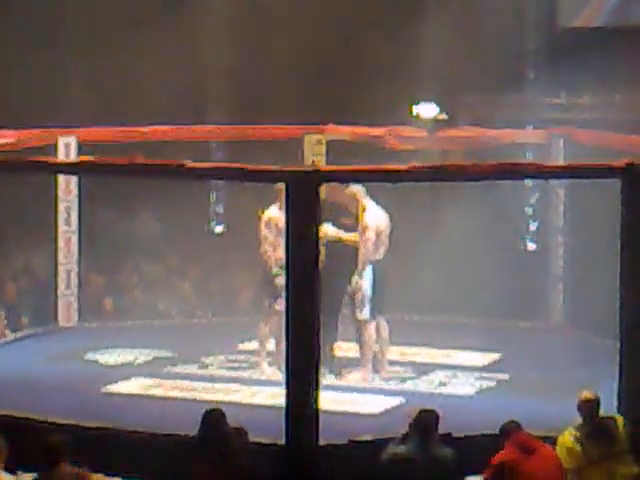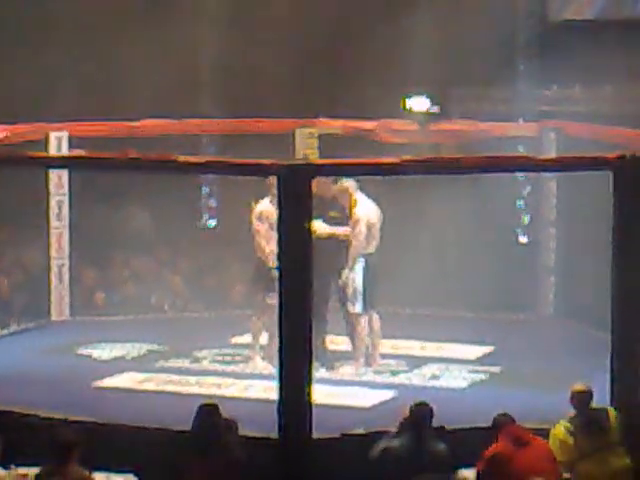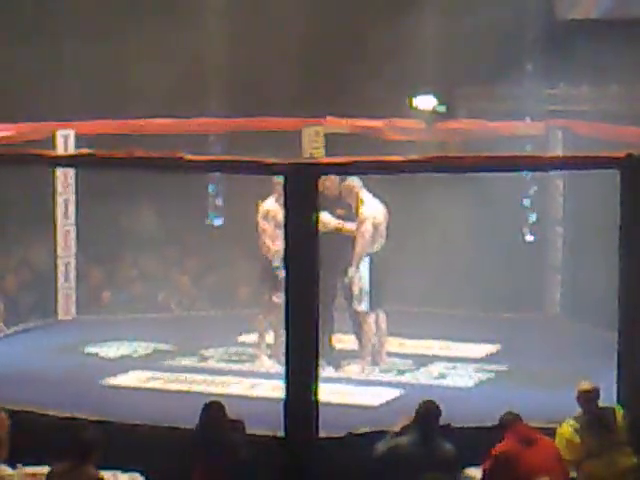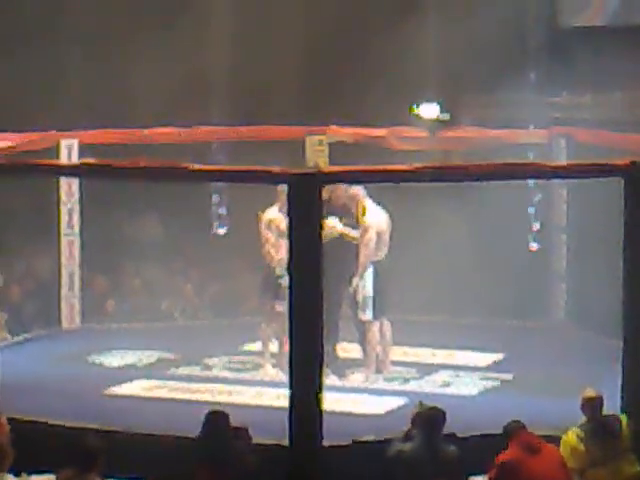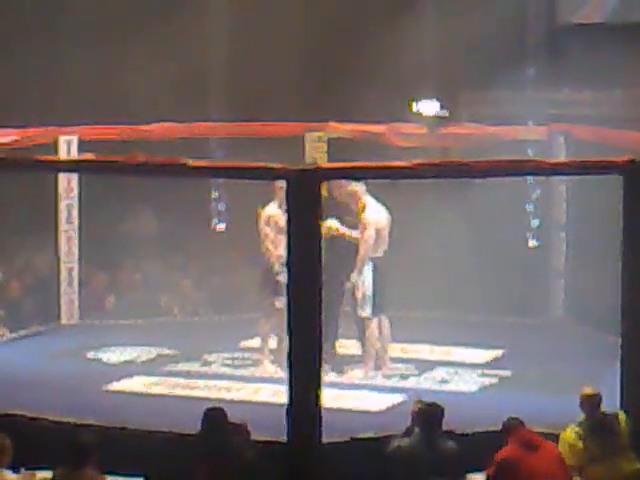
dt=0.4s
person 1, frame 1
left shoulder: (369, 217)
right shoulder: (381, 214)
left elbow: (366, 249)
left wrist: (357, 275)
left hip: (369, 268)
right hip: (379, 266)
left knee: (366, 319)
right knee: (378, 316)
left ankle: (366, 368)
right ankle: (382, 362)
person 1, frame 2
left shoulder: (360, 211)
right shoulder: (373, 207)
left elbow: (357, 243)
left wrist: (347, 268)
left hip: (360, 262)
right hip: (371, 260)
left knee: (358, 312)
right knee: (370, 310)
left ankle: (359, 361)
right ankle: (375, 356)
person 1, frame 3
left shoulder: (366, 210)
right shoulder: (378, 206)
left elbow: (363, 242)
left wrist: (353, 266)
left hip: (367, 261)
right hip: (377, 259)
left knee: (365, 311)
right knee: (377, 309)
left ankle: (366, 359)
right ankle: (381, 355)
person 1, frame 4
left shoulder: (370, 218)
right shoulder: (381, 214)
left elbow: (367, 251)
left wrist: (358, 276)
left hip: (370, 269)
right hip: (381, 267)
left knee: (369, 319)
right knee: (381, 317)
left ankle: (370, 368)
right ankle: (385, 363)
person 1, frame 5
left shoulder: (369, 215)
right shoulder: (382, 211)
left elbow: (366, 246)
left wrist: (356, 272)
right wrist: (343, 230)
left hip: (370, 265)
right hip: (379, 263)
left knee: (368, 316)
right knee: (380, 313)
left ankle: (369, 364)
right ankle: (384, 360)
person 2, frame 1
left shoulder: (353, 209)
right shoulder: (323, 208)
left elbow: (361, 238)
left wrist: (337, 234)
right wrist: (321, 235)
left hip: (351, 270)
right hip: (330, 269)
right knee: (329, 313)
right ankle: (327, 357)
person 2, frame 2
left shoulder: (343, 202)
right shoulder: (312, 202)
left elbow: (353, 230)
left wrist: (329, 230)
right wrist: (312, 230)
left hip: (342, 263)
right hip: (319, 263)
right knee: (318, 306)
right ankle: (319, 351)
person 2, frame 3
left shoulder: (349, 200)
right shoulder: (318, 199)
left elbow: (359, 227)
left wrist: (336, 223)
right wrist: (320, 226)
left hip: (349, 260)
right hip: (325, 261)
right knee: (325, 305)
right ankle: (326, 350)
person 2, frame 4
right shoulder: (324, 208)
right elbow: (321, 236)
left wrist: (342, 230)
right wrist: (327, 233)
left hip: (355, 268)
right hip: (331, 269)
right knee: (331, 313)
right ankle: (331, 358)
person 2, frame 5
right shoulder: (326, 206)
right elbow: (320, 233)
left wrist: (342, 229)
right wrist: (327, 230)
right hip: (333, 266)
right knee: (331, 311)
right ankle: (329, 355)
person 3, frame 1
left shoulder: (286, 215)
right shoulder: (271, 215)
right elbow: (266, 247)
right wrist: (276, 273)
left hip: (286, 270)
right hip: (276, 271)
left knee: (283, 315)
right knee: (272, 315)
left ankle: (279, 357)
right ankle: (262, 358)
person 3, frame 2
left shoulder: (276, 208)
right shoulder: (263, 209)
right elbow: (261, 240)
right wrist: (272, 265)
left hip: (277, 263)
right hip: (268, 264)
left knee: (275, 308)
right knee: (264, 308)
left ankle: (271, 351)
right ankle: (255, 353)
person 3, frame 3
left shoulder: (283, 207)
right shoulder: (268, 207)
right elbow: (266, 239)
right wrist: (276, 264)
left hip: (283, 261)
right hip: (274, 262)
left knee: (281, 307)
right knee: (270, 307)
left ankle: (278, 350)
right ankle: (262, 352)
person 3, frame 4
left shoulder: (287, 216)
right shoulder: (271, 216)
right elbow: (269, 248)
right wrist: (280, 272)
left hip: (287, 270)
right hip: (277, 271)
left knee: (285, 315)
right knee: (273, 316)
left ankle: (282, 359)
right ankle: (266, 360)
person 3, frame 5
left shoulder: (285, 212)
right shoulder: (270, 212)
right elbow: (268, 244)
right wrist: (278, 269)
left hip: (286, 266)
right hip: (276, 267)
left knee: (284, 311)
right knee: (273, 311)
left ankle: (281, 356)
right ankle: (265, 357)
